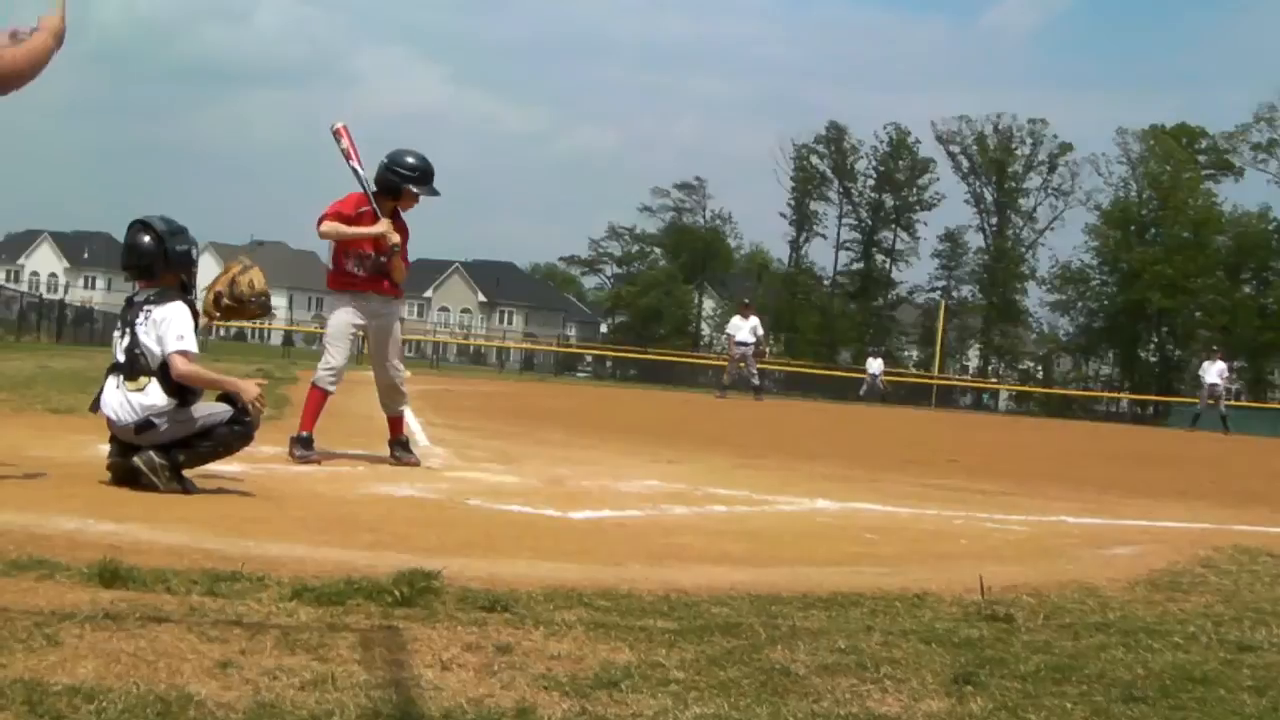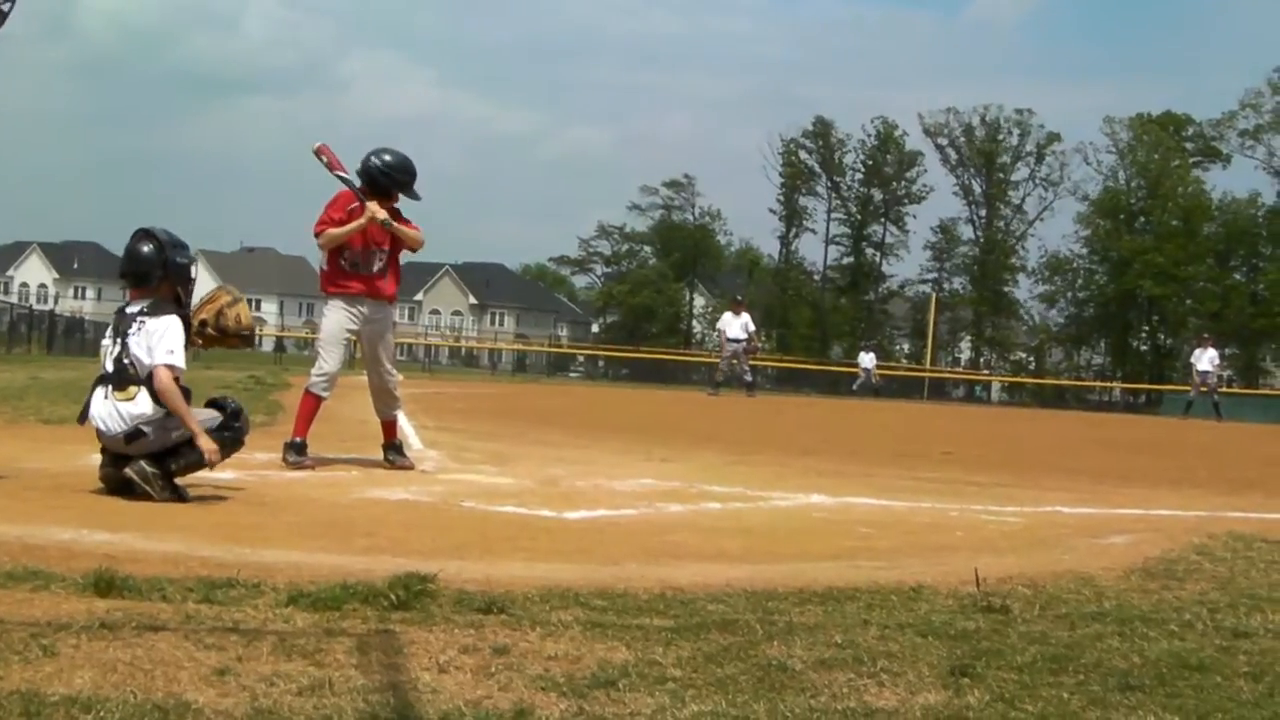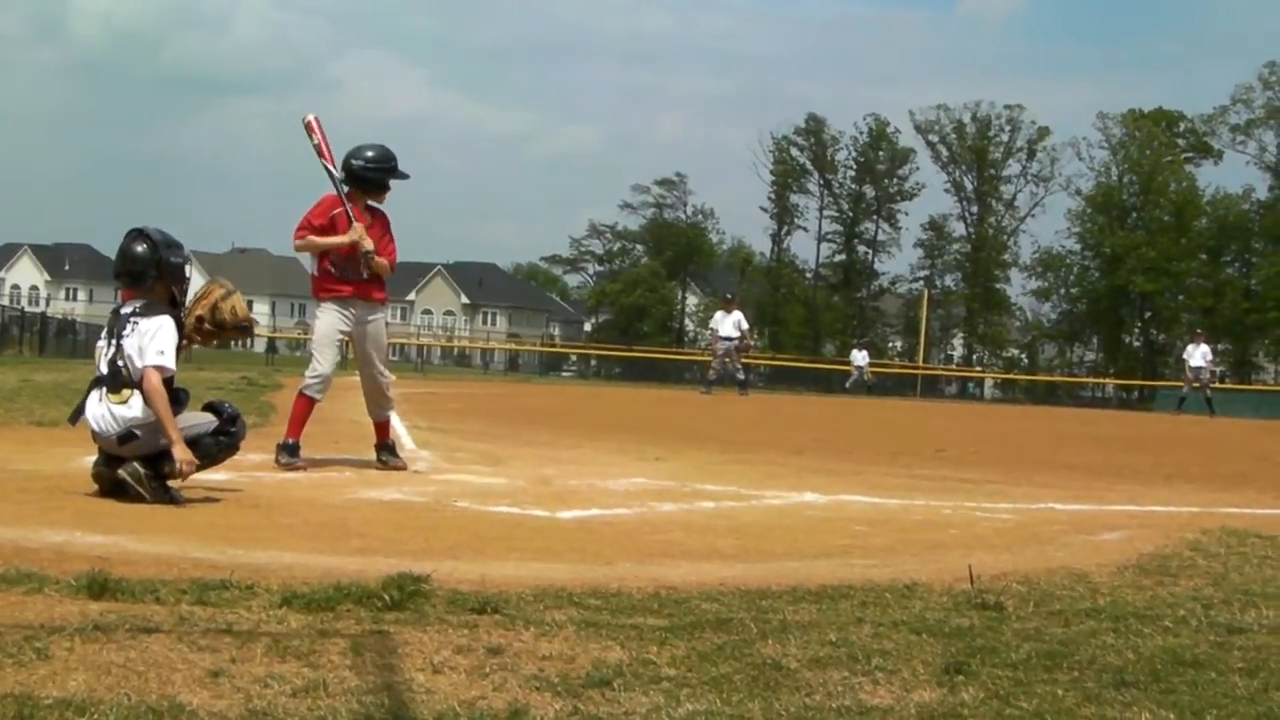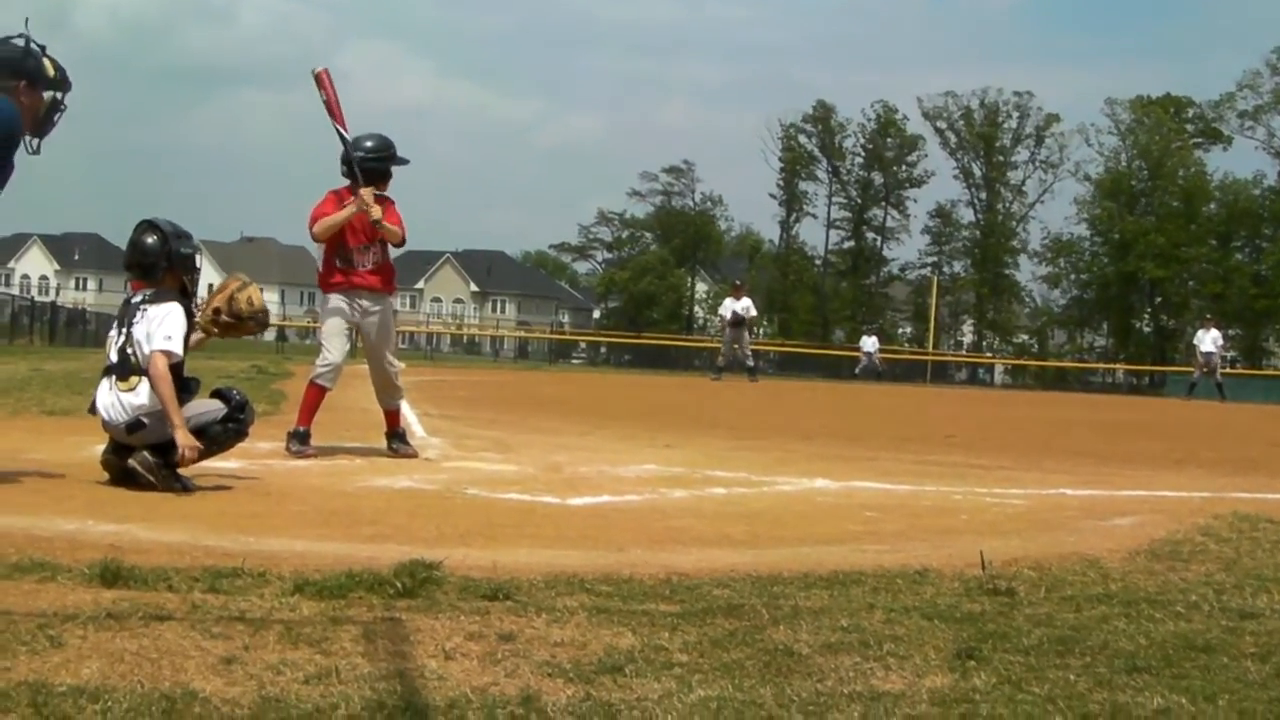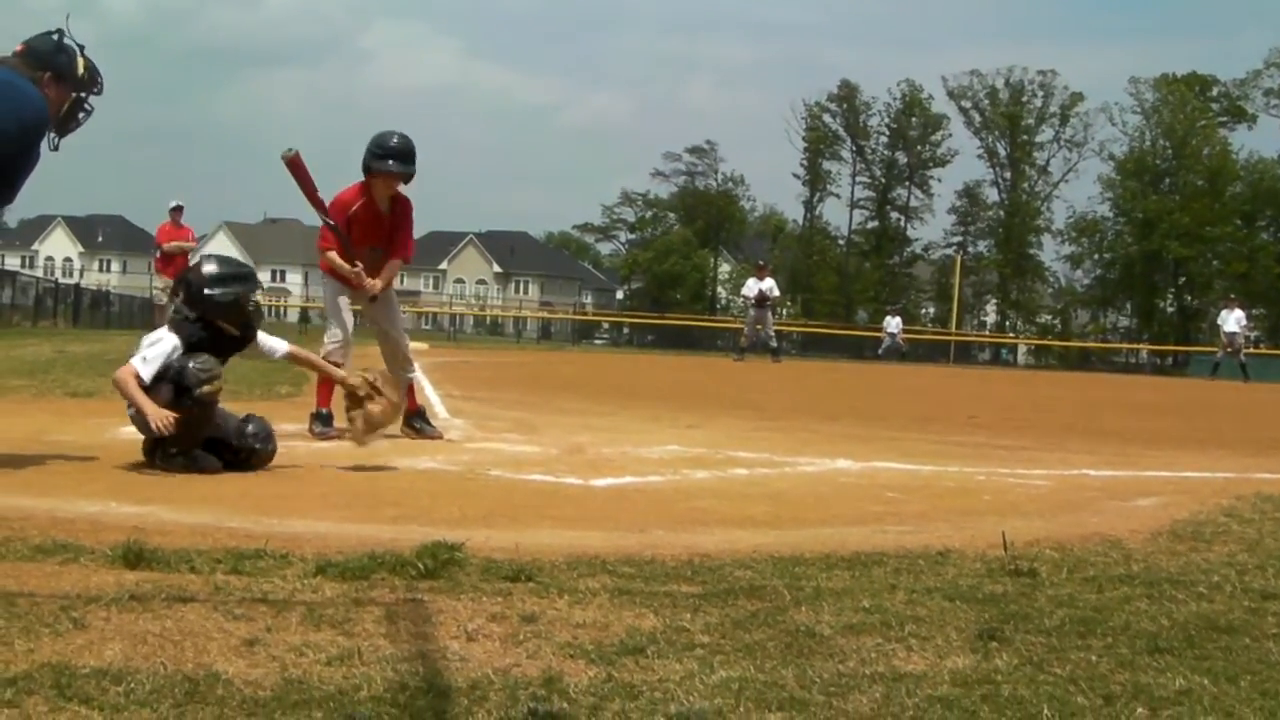
dt=1s
person 1, frame 1
left shoulder: (399, 226)
right shoulder: (357, 203)
right elbow: (324, 228)
left wrist: (395, 250)
right wrist: (371, 231)
left hip: (385, 304)
right hip: (349, 299)
left knee: (392, 374)
right knee: (332, 365)
left ankle: (398, 443)
right ankle: (302, 438)
person 1, frame 2
left shoulder: (391, 213)
right shoulder: (345, 200)
left elbow: (418, 241)
right elbow: (323, 240)
left wrist: (387, 223)
right wrist: (363, 220)
left hip: (380, 307)
right hip: (343, 302)
left knee: (385, 377)
right knee: (326, 369)
left ankle: (392, 446)
right ankle: (296, 444)
person 1, frame 3
left shoulder: (380, 219)
right shoulder: (331, 205)
left elbow: (387, 270)
right elbow: (300, 242)
left wrist: (369, 253)
right wrist: (345, 238)
left hip: (371, 309)
right hip: (334, 305)
left knee: (378, 379)
right knee: (320, 372)
left ankle: (385, 447)
right ankle: (289, 445)
person 1, frame 4
left shoulder: (385, 204)
right shoulder: (336, 198)
left elbow: (398, 238)
right elbow: (318, 231)
left wrist: (379, 220)
right wrist: (354, 207)
left hip: (378, 298)
right hip: (340, 296)
left knee: (386, 368)
right knee: (331, 361)
left ankle: (395, 435)
right ankle: (299, 433)
person 1, frame 5
left shoulder: (402, 206)
right shoulder: (346, 200)
left elbow: (399, 255)
right elbow: (326, 249)
left wrist: (377, 284)
right wrist: (348, 271)
left hip: (379, 283)
right hip: (340, 279)
left knee: (398, 345)
right knee: (339, 338)
left ankle: (413, 416)
right ankle: (321, 415)
person 2, frame 1
left shoulder: (133, 305)
right shoulder: (173, 307)
right elbow: (181, 369)
right wrist: (238, 386)
left hip: (117, 417)
right hip: (147, 420)
right knee: (245, 418)
left ankle: (126, 452)
right ankle: (162, 461)
person 2, frame 2
left shoulder: (122, 316)
right shoulder: (167, 319)
right elbow: (163, 383)
right wrist: (200, 435)
left hip: (107, 428)
right hip: (137, 429)
right knee: (233, 422)
left ankle: (117, 464)
right ankle: (153, 470)
person 2, frame 3
left shoulder: (119, 316)
right shoulder: (160, 320)
right elbow: (152, 382)
right wrist: (177, 443)
left hip: (102, 428)
right hip: (130, 430)
left knee: (176, 400)
right knee: (230, 427)
left ankle: (111, 464)
right ankle: (147, 473)
person 2, frame 4
left shoulder: (132, 305)
right shoulder: (169, 307)
right elbow: (158, 367)
left wrist: (206, 334)
right wrist: (180, 428)
left hip: (113, 416)
right hip: (139, 419)
right knee: (239, 413)
left ankle: (123, 454)
right ankle: (155, 462)
person 2, frame 5
left shoulder: (240, 332)
right shoulder: (174, 338)
left elbow: (292, 352)
right elbow: (122, 375)
left wrist: (339, 375)
right wrist: (148, 407)
left hip: (196, 412)
right hip: (153, 412)
left knee: (259, 446)
right knee: (201, 370)
left ankle: (178, 443)
right ankle: (170, 450)
